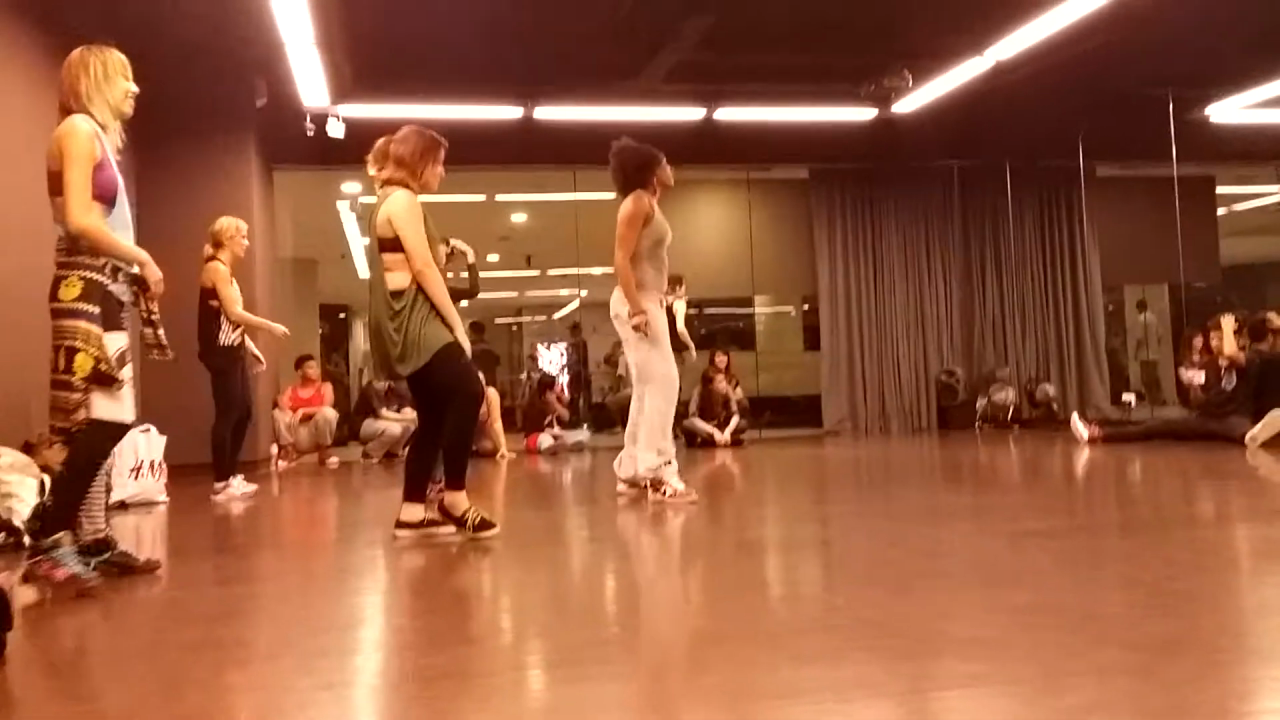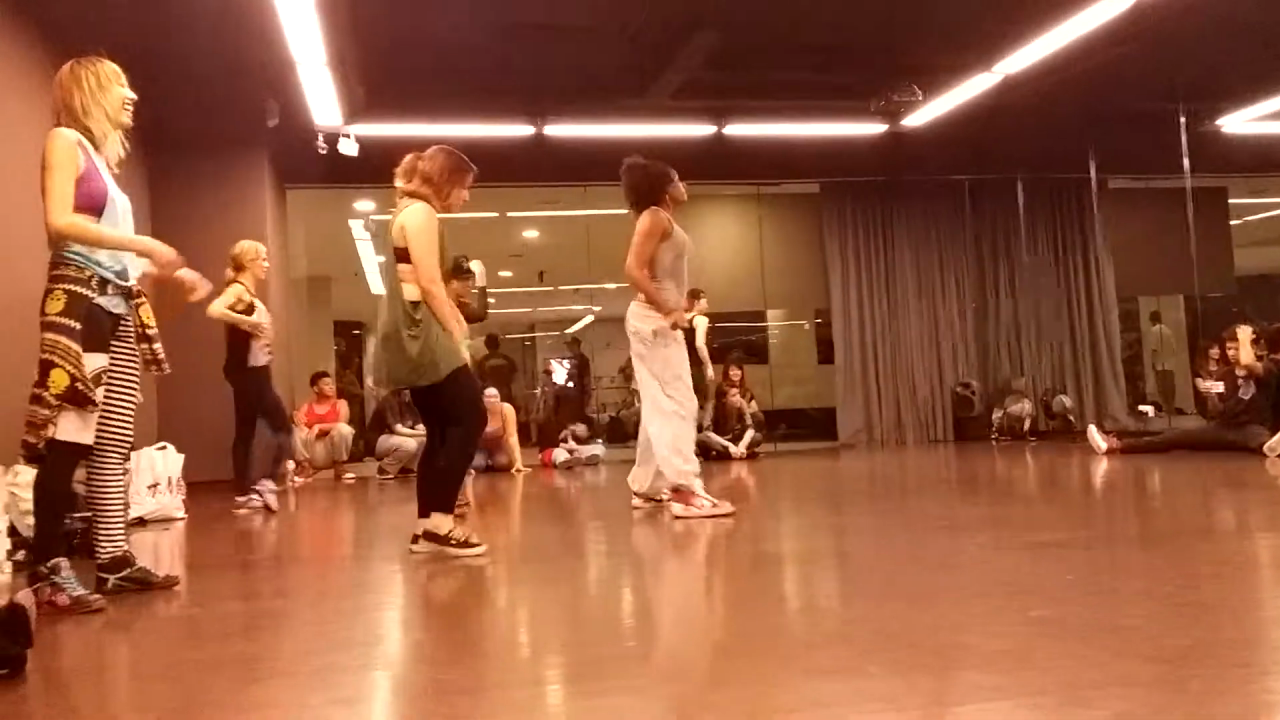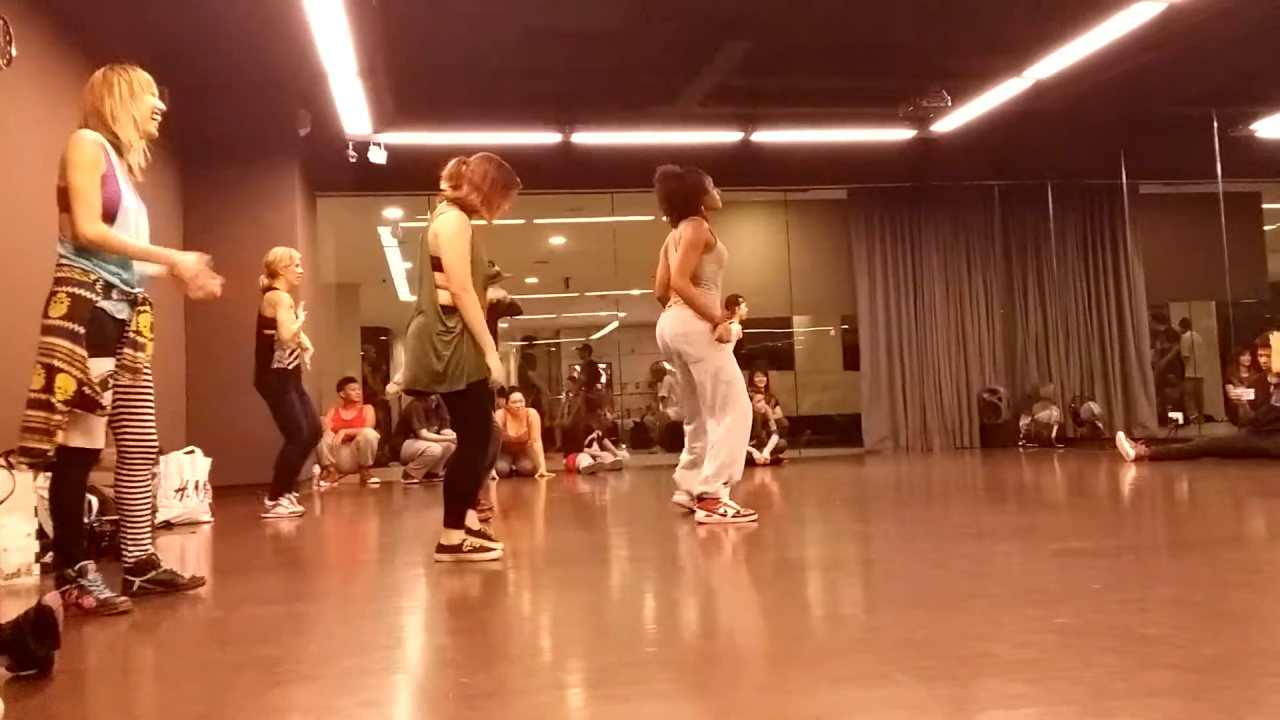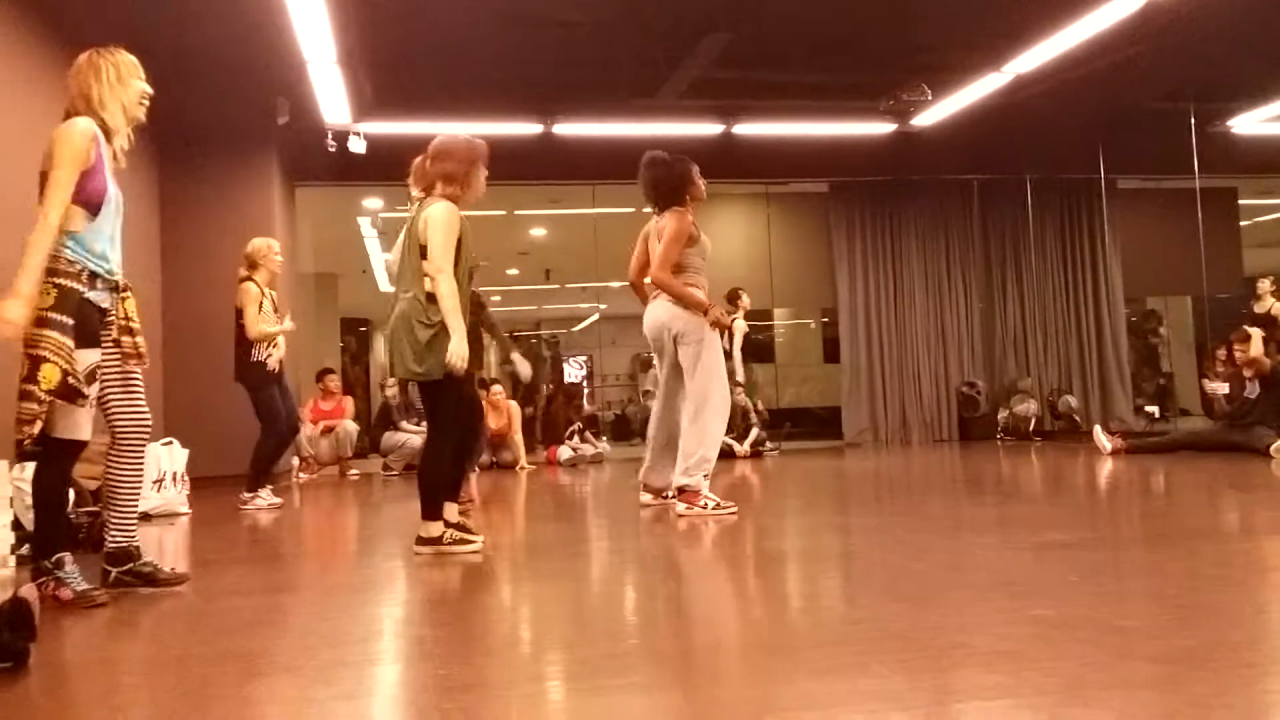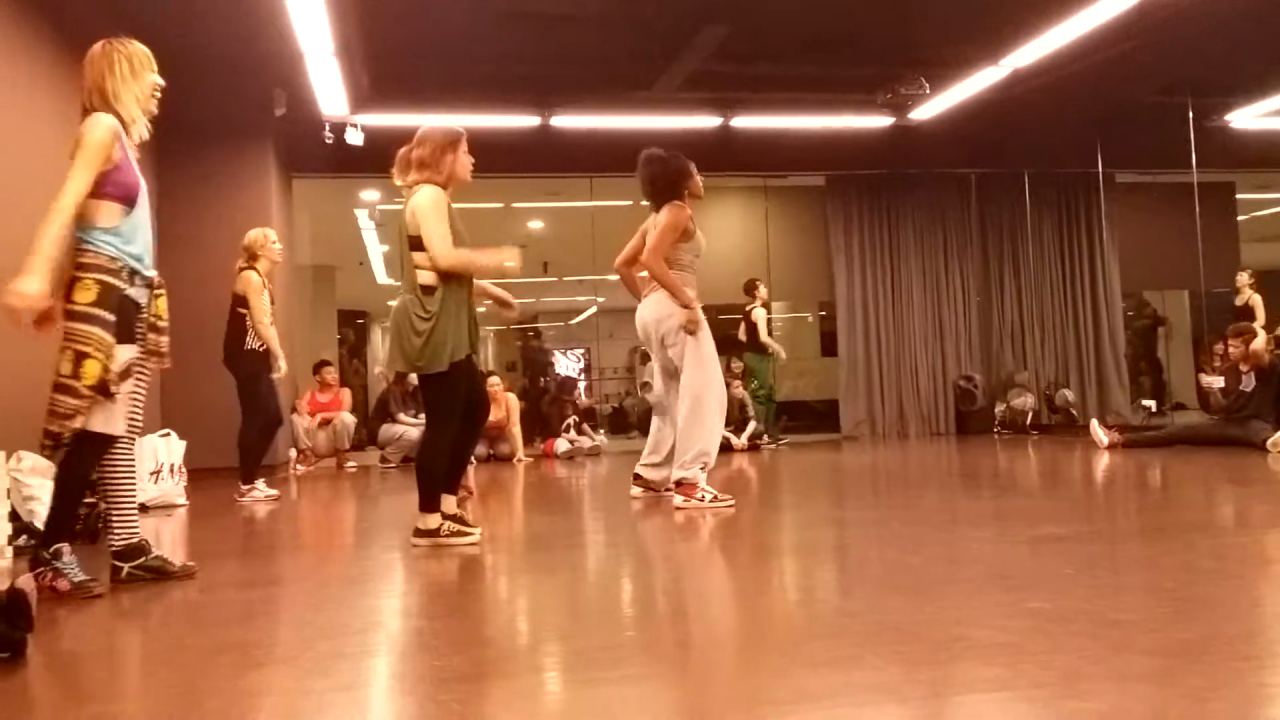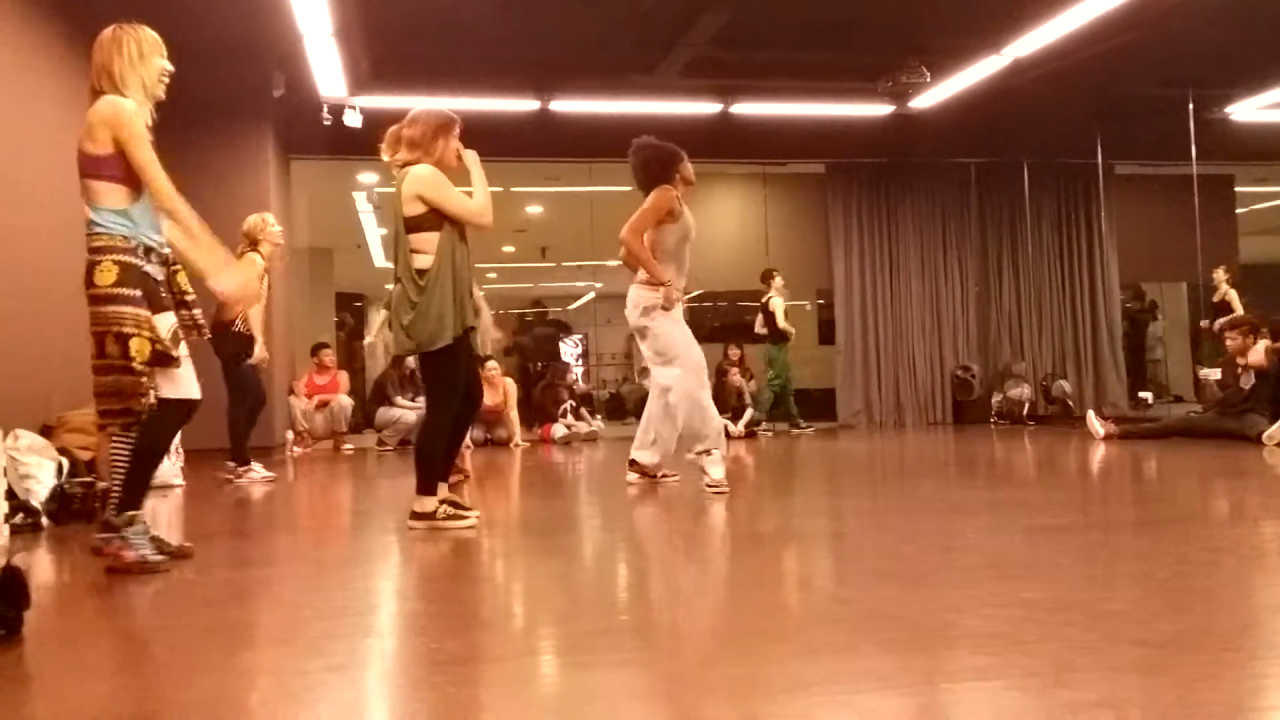
dt=0.3s
person 1, frame 1
left shoulder: (98, 136)
right shoulder: (78, 128)
left elbow: (98, 223)
right elbow: (78, 222)
left wrist: (135, 269)
right wrist: (142, 257)
left hip: (108, 289)
right hip: (86, 287)
left knee: (96, 424)
right knee: (108, 418)
left ankle: (90, 545)
right ankle: (48, 544)
person 1, frame 2
left shoulder: (102, 158)
right shoulder: (66, 140)
right elbow: (59, 222)
left wrist: (166, 268)
right wrist: (143, 243)
left hip: (120, 307)
right hip: (78, 303)
left knee: (113, 442)
right knee: (68, 438)
left ankle: (113, 561)
right ankle: (49, 570)
person 1, frame 3
left shoulder: (125, 164)
right shoulder: (88, 142)
right elbow: (86, 231)
left wrist: (177, 267)
right wrist: (169, 257)
left hip: (126, 313)
right hip: (84, 307)
left knee: (139, 445)
right knee: (80, 444)
left ankle: (139, 562)
right ankle: (74, 573)
person 1, frame 4
left shoulder: (107, 145)
right shoulder: (80, 131)
right elbow: (52, 216)
left hip: (105, 301)
right hip: (71, 298)
left knee: (132, 427)
right knee: (65, 435)
left ankle: (121, 555)
right ankle: (51, 565)
person 1, frame 5
left shoulder: (120, 138)
right shoulder: (104, 126)
left elbow: (83, 221)
right elbow: (67, 203)
left wrist: (58, 290)
left hip: (129, 294)
right hip: (106, 291)
left knee: (121, 429)
right knee: (99, 429)
left ankle: (128, 550)
right ankle: (51, 553)
person 1, frame 6
left shoulder: (124, 117)
right shoulder: (115, 110)
left elbow: (156, 216)
right elbow: (167, 200)
left wrist: (210, 269)
right wrist: (222, 263)
left hip: (138, 272)
right hip: (122, 271)
left knee: (134, 406)
right knee: (176, 397)
left ankle: (125, 527)
right ankle: (119, 525)
person 2, frame 1
left shoulder: (394, 201)
right shoulder: (402, 199)
right elbow: (423, 269)
right wrist: (457, 324)
left hip: (414, 323)
right hip: (410, 321)
left knee: (435, 414)
right knee: (468, 392)
left ankle: (412, 513)
right ankle: (454, 500)
person 2, frame 2
left shoulder: (410, 214)
right shoulder: (421, 213)
right elbow: (430, 284)
right wrist: (460, 337)
left hip: (418, 338)
right hip: (421, 336)
left knee: (442, 430)
right knee: (470, 418)
left ankle: (429, 526)
right ankle: (438, 524)
person 2, frame 3
left shoulder: (448, 218)
right shoulder: (454, 220)
right elbow: (460, 289)
right wrist: (491, 350)
left hip: (450, 341)
right hip: (452, 342)
left knee: (476, 436)
right knee: (476, 437)
left ankle: (466, 522)
right ankle: (451, 538)
person 2, frame 4
left shoulder: (430, 209)
right shoulder: (444, 209)
left elbow: (400, 261)
right elbow: (441, 274)
right wrist: (458, 336)
left hip: (435, 331)
right hip: (430, 331)
left knee: (469, 419)
right knee: (445, 428)
left ankle: (448, 514)
right ankle: (430, 531)
person 2, frame 5
left shoulder: (432, 199)
right shoulder: (428, 195)
right elbow: (444, 258)
left wrist: (490, 289)
right wrist: (499, 259)
left hip: (447, 324)
right hip: (432, 323)
left knee: (475, 408)
right knee: (444, 420)
left ankle: (446, 504)
right ankle: (428, 522)
person 2, frame 6
left shoulder: (422, 181)
right shoulder: (422, 175)
right elbow: (482, 215)
left wrist: (477, 295)
right wrist: (476, 169)
left hip: (444, 307)
right hip: (432, 308)
left knee: (468, 396)
right knee: (444, 403)
left ankle: (437, 490)
right ankle: (424, 506)
person 3, frame 1
left shoulder: (649, 205)
right shoulder: (637, 201)
right elbow: (621, 259)
right wrist: (637, 307)
left hip: (649, 301)
right hip: (637, 302)
left knee: (650, 386)
right knee: (660, 380)
left ankle: (633, 472)
right ankle: (659, 470)
person 3, frame 2
left shoulder: (657, 221)
right shoulder: (655, 216)
right elbow: (634, 270)
right wrist: (669, 309)
left hip: (654, 319)
right hip: (652, 319)
left knee: (661, 404)
right knee: (676, 401)
left ankle: (647, 486)
right ankle: (683, 489)
person 3, frame 3
left shoulder: (676, 234)
right shoulder: (697, 226)
left elbow: (661, 290)
right elbow: (679, 282)
right wrist: (715, 318)
left hip: (672, 324)
right hip: (694, 325)
left knee: (702, 412)
right knee: (732, 408)
left ankle: (690, 485)
right ankle: (710, 496)
person 3, frame 4
left shoulder: (656, 223)
right shoulder: (681, 218)
left elbow: (635, 276)
right elbow: (660, 274)
right wrist: (707, 306)
left hip: (657, 315)
right hip: (685, 312)
left knee: (673, 401)
right knee: (707, 399)
left ankle: (656, 483)
right ankle: (691, 489)
person 3, frame 5
left shoulder: (657, 218)
right shoulder: (678, 211)
left elbow: (623, 265)
right elbow: (651, 259)
right wrist: (687, 302)
left hip: (651, 312)
right hip: (672, 308)
left knee: (672, 398)
right knee: (704, 392)
left ankle: (649, 477)
right ankle: (689, 482)
person 3, frame 6
left shoulder: (670, 202)
right shoulder: (665, 195)
left elbow: (627, 256)
right elbow: (628, 235)
right wrist: (662, 284)
left hip: (660, 301)
right hip: (651, 301)
left knee: (670, 382)
right knee: (689, 367)
left ankle: (644, 463)
right ankle: (709, 454)
person 4, frame 1
left shoulder: (224, 270)
right shoulder: (216, 267)
right elbow: (233, 313)
left wrist: (251, 347)
right wrist: (270, 326)
left hip: (232, 351)
right hip: (220, 352)
left knee: (243, 412)
right knee: (227, 415)
left ankle: (230, 475)
right ankle: (221, 482)
person 4, frame 2
left shoulder: (249, 293)
right shoulder: (239, 289)
right elbow: (213, 310)
left wrist: (260, 327)
right wrist: (249, 320)
left hip: (248, 372)
right hip: (250, 373)
left knee: (245, 433)
right knee: (282, 426)
left ankle: (244, 495)
right ankle: (268, 482)
person 4, frame 3
left shoulder: (286, 299)
right shoulder: (277, 297)
left elbow: (298, 335)
right elbow: (289, 335)
left wrist: (307, 345)
right wrist: (299, 319)
left hip: (287, 377)
right hip: (275, 378)
left knee: (314, 431)
right knee: (298, 436)
left ankle: (284, 492)
right ankle: (273, 500)
person 4, frame 4
left shoulder: (270, 293)
right shoulder: (249, 288)
right elbow: (253, 331)
left wrist: (279, 350)
right wrist: (284, 328)
left hip: (270, 368)
right hip: (255, 368)
left knee: (290, 427)
right knee: (274, 429)
left ankle: (258, 485)
right ankle: (251, 493)
person 4, frame 5
left shoulder: (262, 280)
right shoulder: (250, 277)
right elbow: (259, 323)
left wrist: (276, 358)
right wrist: (280, 356)
left hip: (257, 357)
right hip: (245, 356)
left knee: (273, 418)
right knee: (255, 418)
left ankle: (251, 478)
right ankle: (247, 485)
person 4, frame 6
left shoulder: (261, 261)
right shoulder: (255, 259)
right elbow: (251, 304)
left wrist: (260, 345)
right wrist: (259, 342)
left hip: (239, 339)
right hip: (231, 338)
left knee: (256, 398)
right knee: (243, 400)
left ankle: (238, 459)
right ankle: (243, 466)
